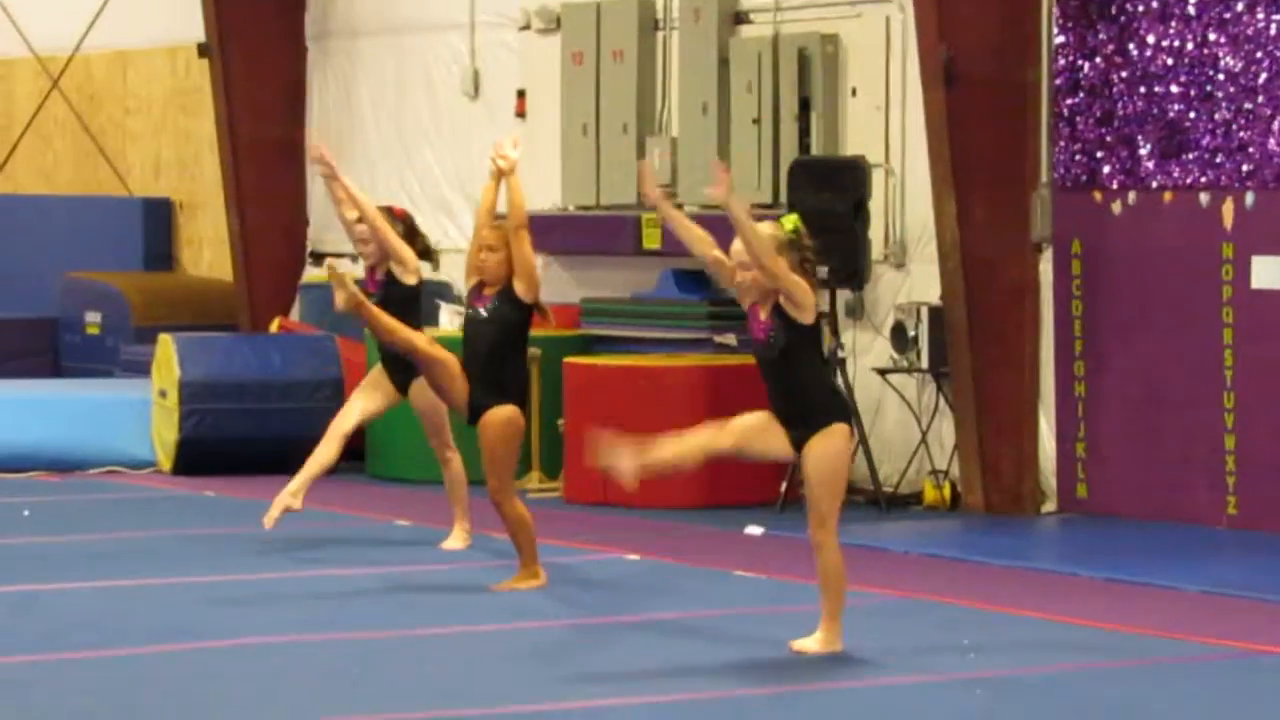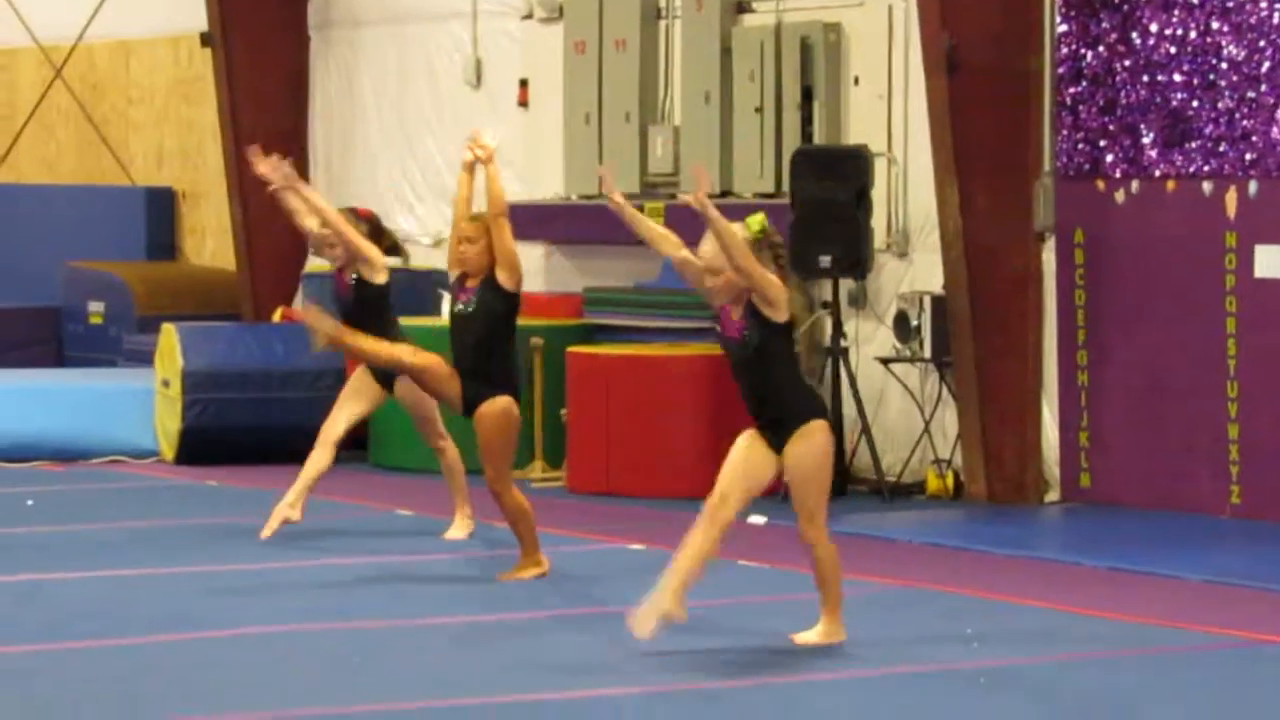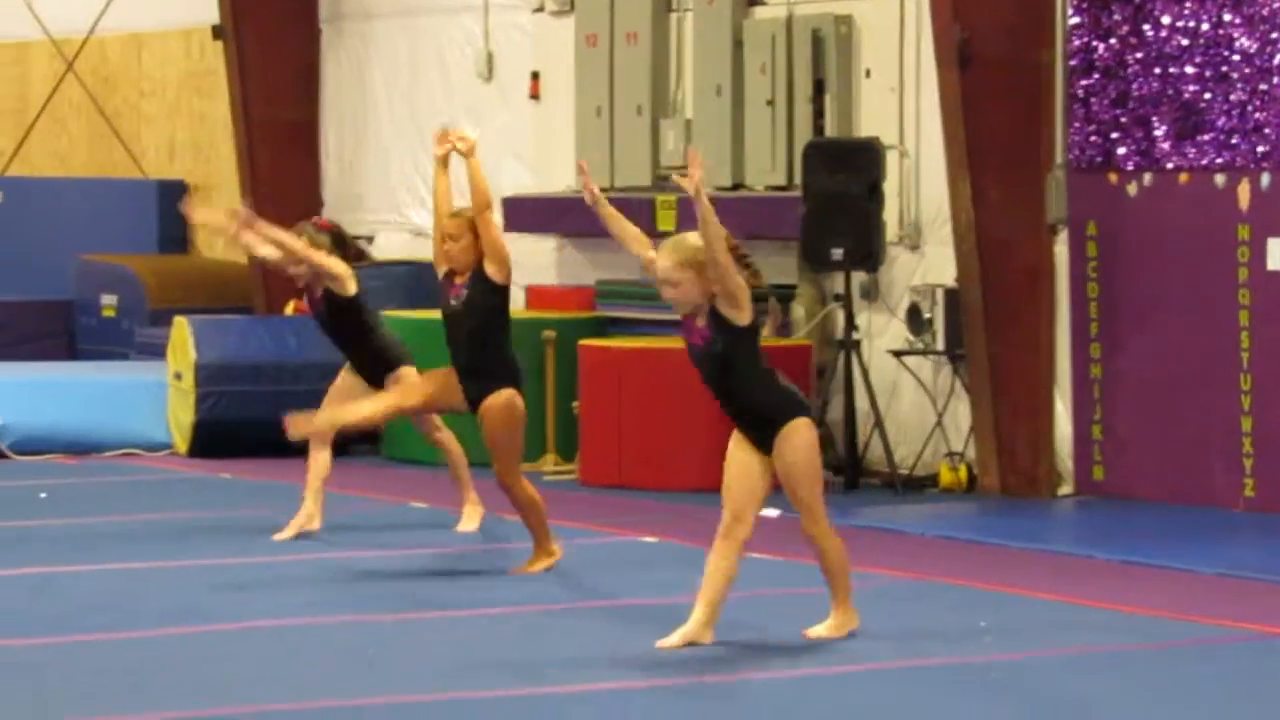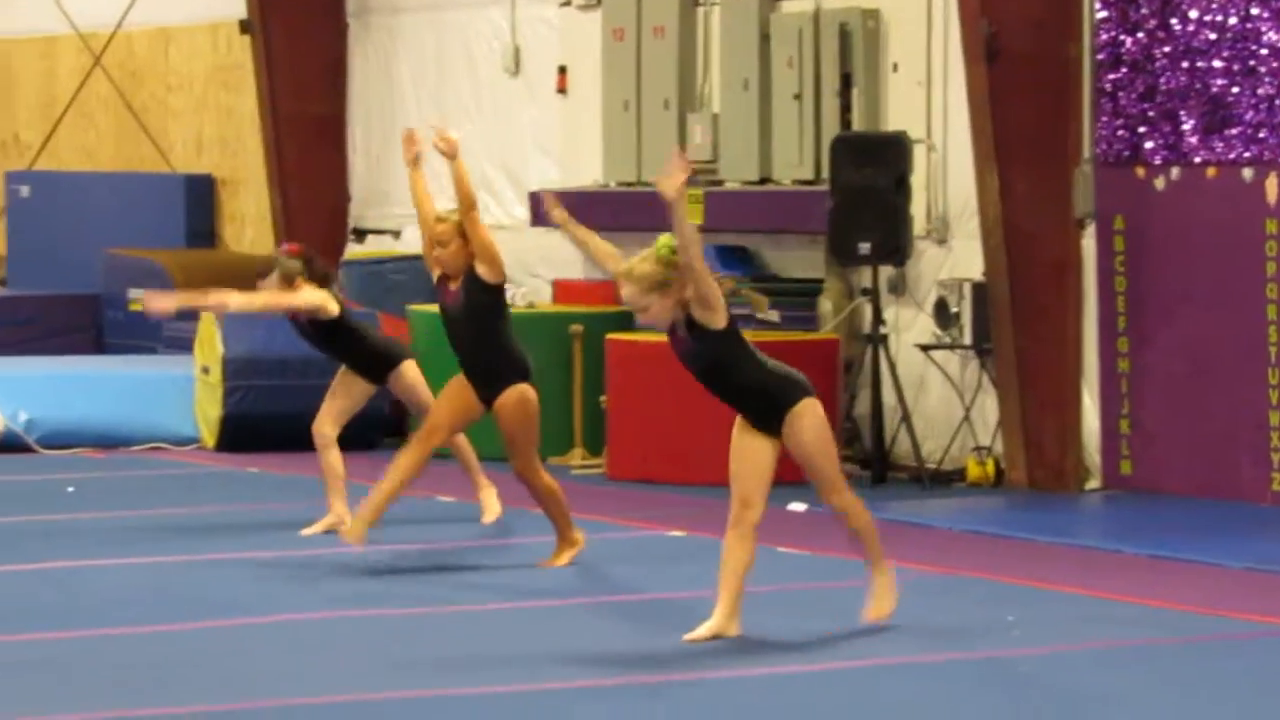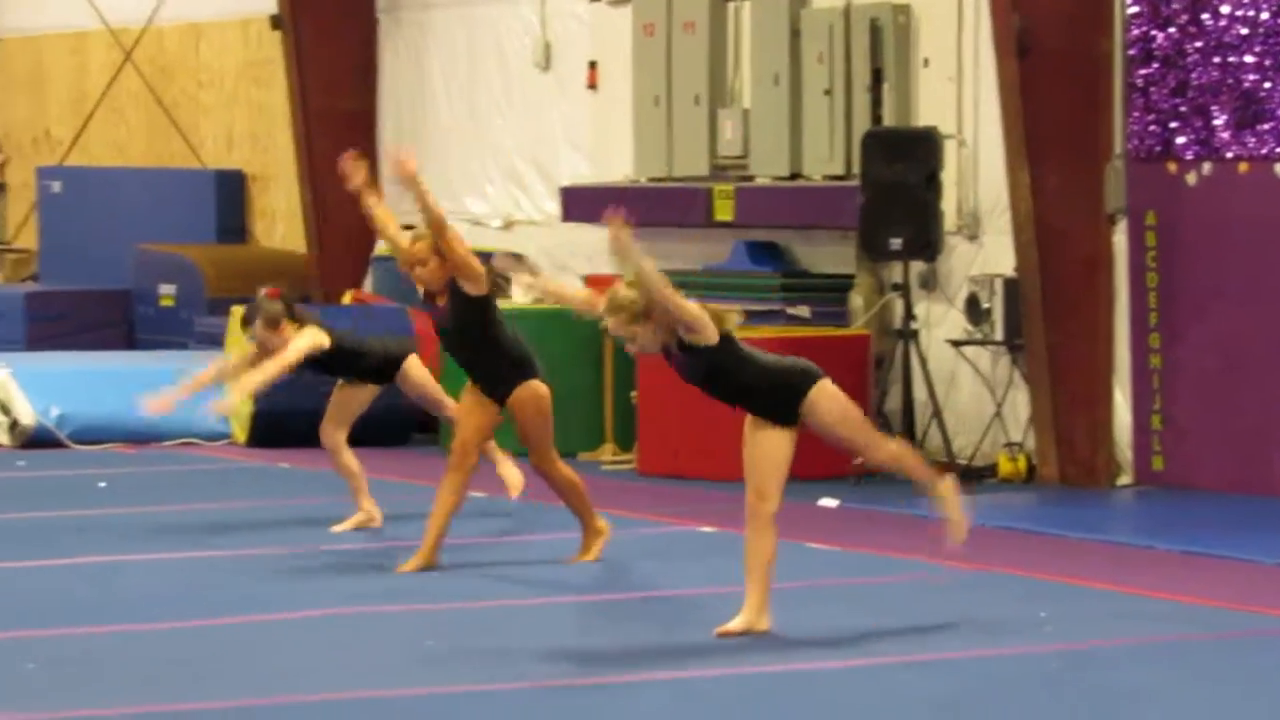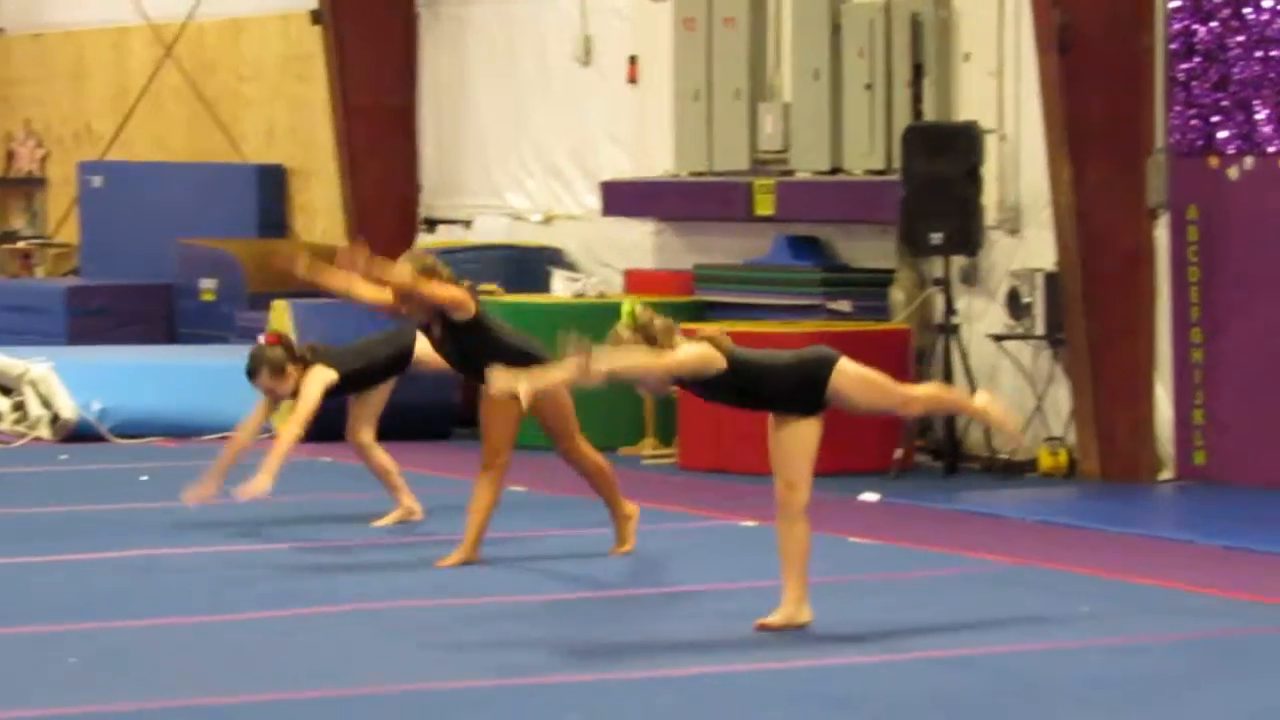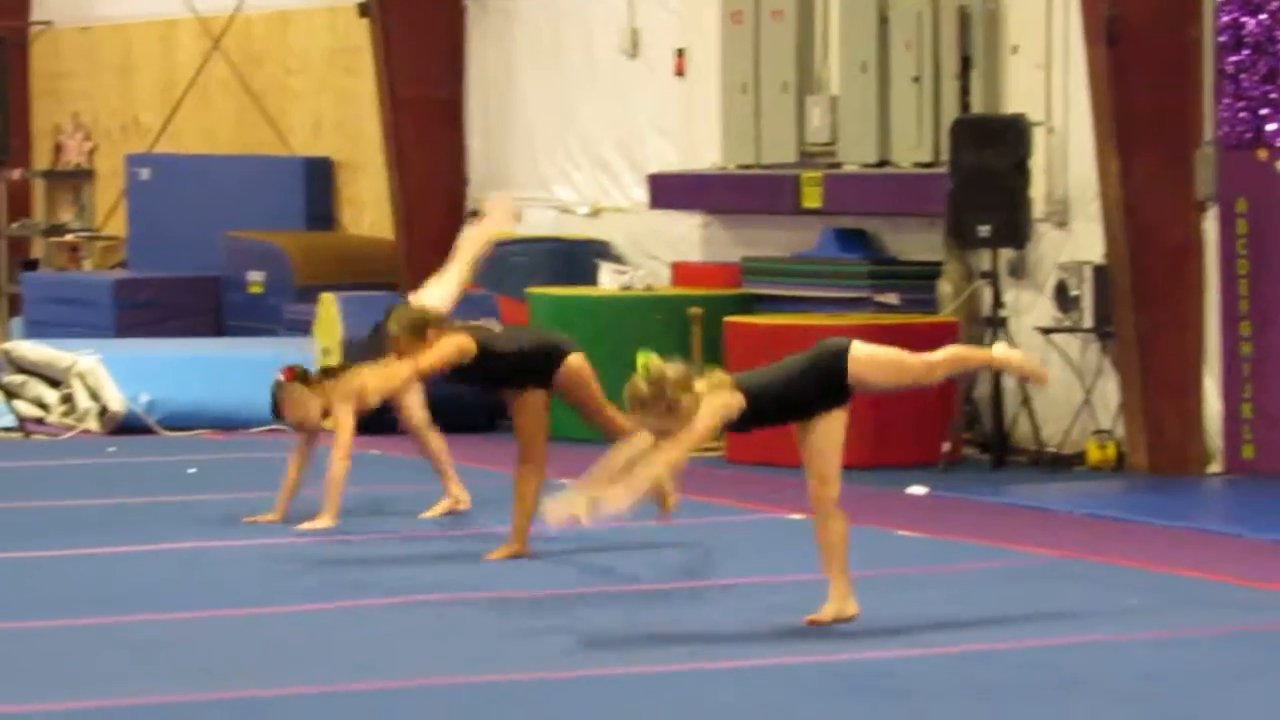
dt=0.1s
person 1, frame 1
left shoulder: (796, 299)
right shoulder: (750, 300)
left elbow: (774, 260)
right elbow: (700, 245)
left wrist: (736, 212)
right wrist: (659, 202)
left hip: (826, 422)
right hip: (784, 422)
left knee: (821, 532)
right knee: (721, 436)
left ankle: (830, 632)
person 1, frame 2
left shoulder: (769, 297)
right shoulder: (724, 299)
left elbow: (741, 259)
right elbow: (672, 248)
left wrist: (709, 212)
right wrist: (620, 204)
left hip: (802, 422)
right hip: (763, 428)
left knee: (812, 529)
right knee: (719, 507)
left ankle: (832, 624)
right ankle: (669, 596)
person 1, frame 3
left shoulder: (732, 303)
right shoulder: (688, 309)
left elbow: (720, 253)
right elbow: (640, 249)
left wrist: (700, 199)
right wrist: (598, 202)
left hip: (786, 419)
right hip: (748, 429)
left knee: (810, 521)
right knee: (733, 525)
left ankle: (843, 612)
right ankle: (700, 622)
person 1, frame 4
left shoulder: (705, 309)
right shoulder: (670, 311)
left elbow: (693, 259)
right elbow: (617, 265)
left wrist: (674, 204)
right wrist: (567, 223)
left hip: (789, 402)
right hip: (753, 413)
left knee: (836, 495)
right knee: (743, 512)
left ankle: (881, 573)
right ankle: (726, 616)
person 1, frame 5
left shoulder: (694, 329)
right shoulder: (664, 336)
left elbow: (662, 294)
right elbow: (592, 300)
left wrist: (631, 253)
right wrist: (532, 279)
left hip: (802, 388)
right hip: (766, 408)
left knee: (874, 449)
right knee: (761, 508)
left ankle: (941, 488)
right ankle: (756, 611)
person 1, frame 6
left shoulder: (698, 358)
right shoulder: (675, 364)
left elbow: (648, 363)
right elbow: (612, 357)
left wrist: (599, 364)
right wrist: (533, 377)
left hip: (819, 373)
right hip: (790, 401)
left knee: (908, 400)
right knee: (791, 495)
left ankle: (980, 406)
right ankle: (796, 602)
person 1, frame 7
left shoulder: (717, 404)
right shoulder: (688, 403)
left elbow: (671, 454)
right elbow: (637, 447)
left wrist: (621, 489)
right wrist: (586, 492)
left hip: (839, 365)
right hip: (812, 402)
left knee: (932, 368)
right knee: (821, 498)
left ankle: (1002, 356)
right ankle: (843, 598)
person 2, frame 1
left shoulder: (521, 292)
right shoulder: (476, 287)
left elbow: (519, 228)
right elbow: (482, 224)
left wrist: (512, 175)
right wrist: (492, 179)
left hip: (503, 401)
right hip: (467, 387)
left knee: (501, 492)
right knee: (419, 343)
left ankle: (532, 571)
right ankle: (356, 303)
person 2, frame 2
left shoulder: (505, 281)
right shoulder: (459, 279)
left elbow: (498, 216)
right elbow: (460, 215)
left wrist: (489, 164)
right wrist: (467, 168)
left hip: (496, 392)
right hip: (458, 382)
left knee: (499, 482)
right knee: (405, 358)
left ankle: (533, 559)
person 2, frame 3
left shoulder: (494, 275)
right shoulder: (450, 275)
left elbow: (484, 211)
right elbow: (443, 216)
left wrist: (471, 159)
right wrist: (441, 163)
left hip: (498, 384)
right hip: (463, 378)
left knee: (508, 475)
right knee: (401, 399)
left ankle: (546, 547)
right ankle: (323, 423)
person 2, frame 4
left shoulder: (484, 273)
right shoulder: (442, 277)
left elbow: (470, 212)
right elbow: (425, 216)
left wrist: (453, 160)
right wrist: (414, 167)
left hip: (509, 380)
right hip: (474, 379)
left knee: (526, 468)
right knee: (425, 438)
left ankle: (570, 538)
right ankle: (369, 513)
person 2, frame 5
left shoulder: (469, 282)
right shoulder: (429, 291)
left elbow: (443, 230)
right elbow: (395, 240)
left wrist: (418, 188)
right wrist: (364, 192)
left hip: (518, 379)
right hip: (483, 384)
left knee: (546, 467)
right knee: (458, 463)
left ankle: (594, 530)
right ankle: (427, 551)
person 2, frame 6
left shoulder: (455, 302)
right shoulder: (422, 311)
left elbow: (412, 284)
right elbow: (366, 291)
left wrist: (368, 265)
right wrist: (318, 273)
left hip: (533, 370)
left knee: (572, 450)
right knee: (492, 462)
left ankle: (623, 512)
right ankle: (470, 545)
person 2, frame 7
left shoulder: (458, 345)
right shoulder: (441, 358)
left elbow: (417, 369)
left hip: (557, 362)
right hip: (527, 376)
left knee: (607, 422)
right knee: (529, 459)
right ankle: (519, 540)
person 3, frame 1
left shoulder: (404, 266)
right shoulder: (372, 267)
left elbow: (376, 222)
right elbow: (352, 220)
left wrist: (339, 176)
right wrist: (332, 180)
left hip: (419, 368)
right hip: (389, 368)
left knee: (444, 451)
right knee: (341, 425)
left ankle: (462, 527)
right ankle: (293, 493)
person 3, frame 2
left shoulder: (370, 263)
right shoulder: (342, 266)
left elbow: (342, 226)
right elbow: (309, 224)
left wrist: (298, 187)
right wrist: (282, 188)
right hip: (372, 367)
left knee: (437, 439)
right knee: (330, 432)
left ankle: (463, 515)
right ankle: (291, 503)
person 3, frame 3
left shoulder: (337, 274)
right shoulder: (307, 277)
left elbow: (299, 248)
right elbow: (263, 251)
left wrist: (256, 223)
right wrist: (224, 223)
left hip: (391, 365)
right hip: (360, 367)
left knee: (433, 432)
right knee: (320, 434)
left ankle: (472, 503)
right ankle: (309, 513)
person 3, frame 4
left shoulder: (317, 300)
right shoulder: (290, 299)
left elbow: (267, 299)
right elbow: (233, 293)
right wrist: (177, 299)
left hip: (388, 359)
right hip: (359, 366)
right knee: (322, 430)
left ankle: (485, 488)
right ankle: (338, 512)
person 3, frame 5
left shoulder: (308, 338)
right shoulder: (270, 345)
left elbow: (275, 370)
right elbow: (225, 367)
left wrist: (237, 393)
left hip: (393, 361)
right hip: (363, 376)
left knee: (446, 411)
right knee: (332, 439)
left ankle: (501, 462)
right ankle: (368, 511)
person 3, frame 6
left shoulder: (316, 376)
right shoulder: (279, 374)
left elbow: (292, 429)
right elbow: (247, 430)
left hip: (401, 347)
right knee: (360, 439)
right ankle: (408, 505)
person 3, frame 7
left shoulder: (340, 399)
right shoulder: (310, 400)
left elbow: (339, 460)
right elbow: (298, 456)
left wrist: (328, 514)
right wrist: (279, 510)
left hip: (411, 322)
right hip: (393, 330)
right knee: (415, 423)
